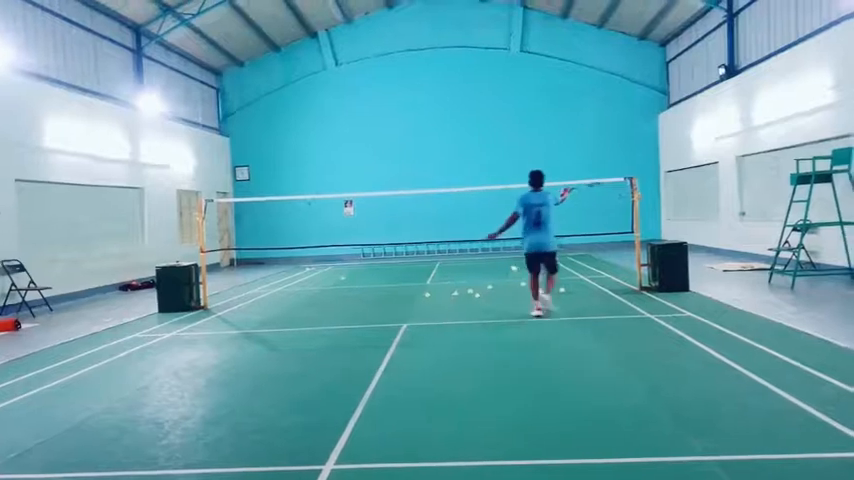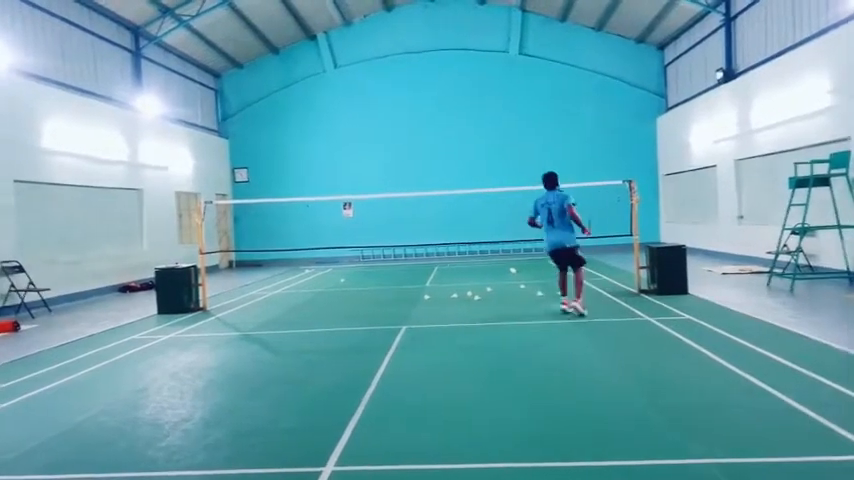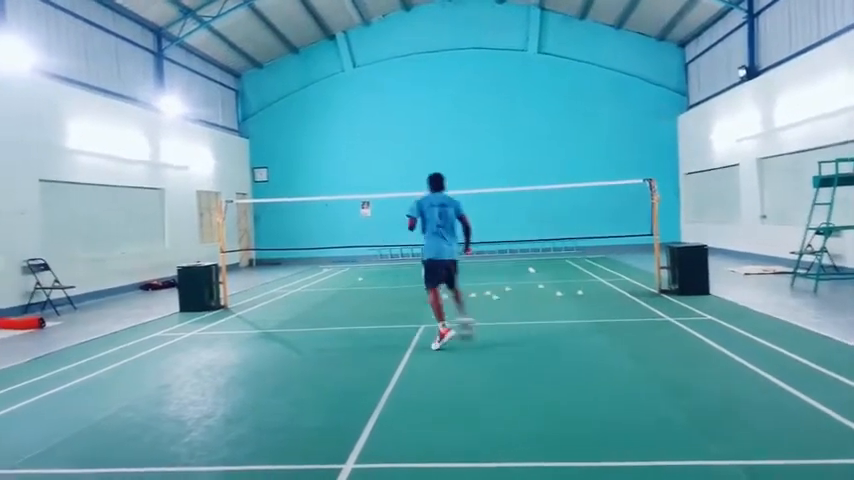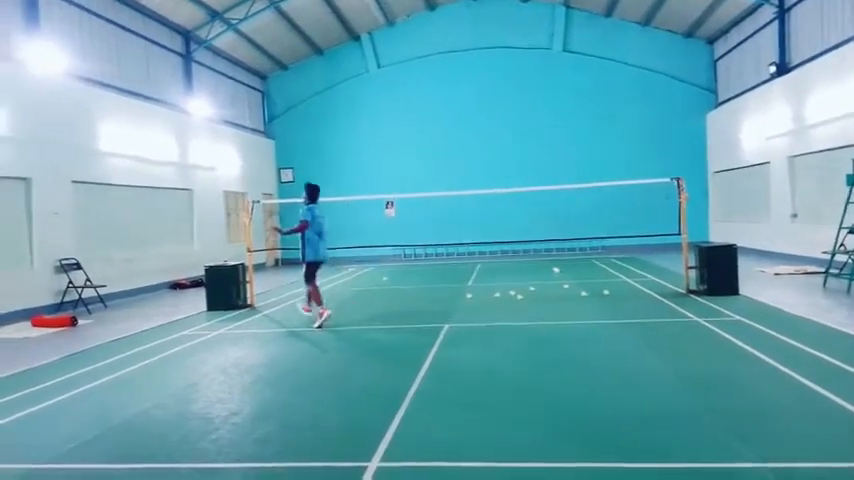
dt=1s
person 1, frame 1
left shoulder: (524, 199)
right shoulder: (549, 197)
left elbow: (514, 218)
right elbow: (560, 201)
left wrist: (498, 233)
right wrist: (565, 194)
left hip: (530, 244)
right hip: (547, 244)
left knee: (534, 274)
right knee: (551, 273)
left ankle: (537, 306)
right ankle: (546, 296)
person 1, frame 2
left shoulder: (538, 202)
right shoulder: (564, 197)
left elbow: (531, 222)
right elbow: (572, 213)
left wrist: (540, 225)
right wrist: (583, 228)
left hip: (551, 244)
right hip: (567, 241)
left knee: (563, 271)
right knee: (578, 269)
left ankle: (565, 301)
right ankle: (577, 301)
person 1, frame 3
left shoulder: (420, 202)
right shoulder: (453, 202)
left elbow: (411, 226)
right elbow: (466, 224)
left wrist: (411, 220)
right wrist: (467, 244)
left hip: (433, 253)
right hip: (450, 253)
left knee: (433, 290)
right knee: (453, 287)
left ankle: (443, 329)
right ankle: (464, 317)
person 1, frame 4
left shoulder: (307, 209)
right shoulder: (317, 211)
left elbow: (304, 226)
left wrist: (284, 232)
left hip: (311, 254)
right hip: (320, 253)
left knee: (310, 282)
right knee: (310, 280)
left ankle: (322, 310)
right ankle: (308, 306)
